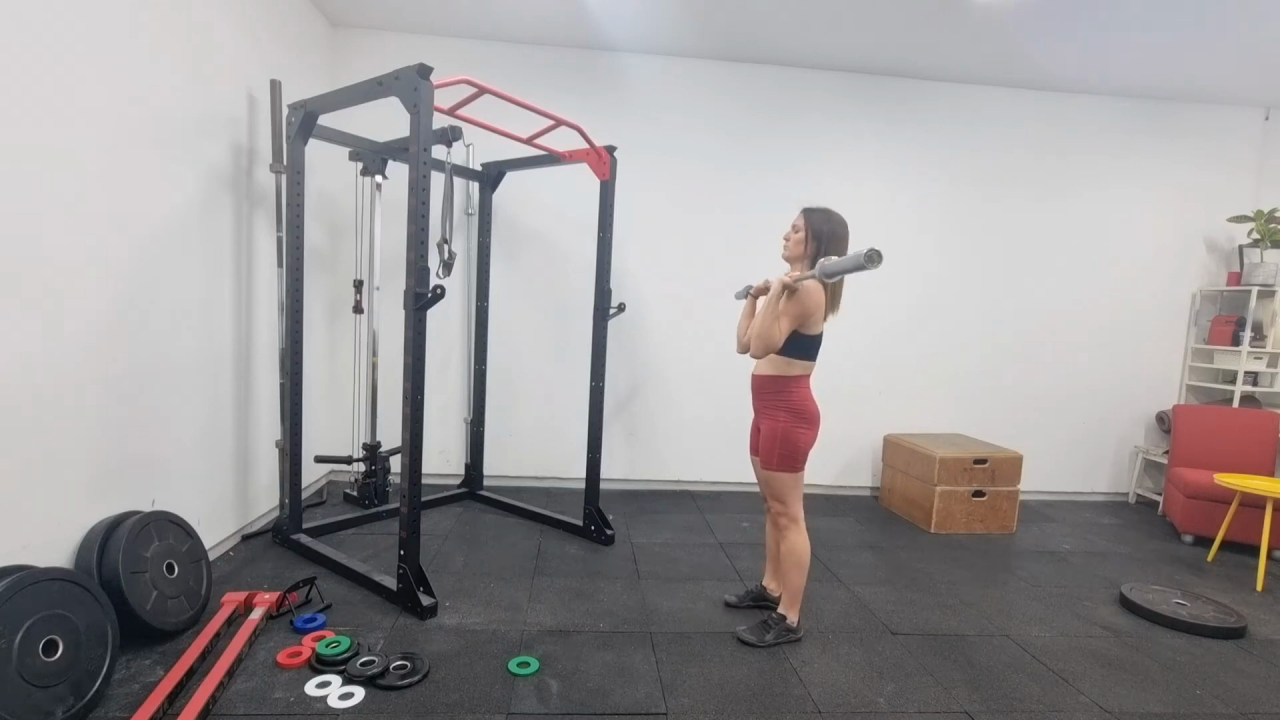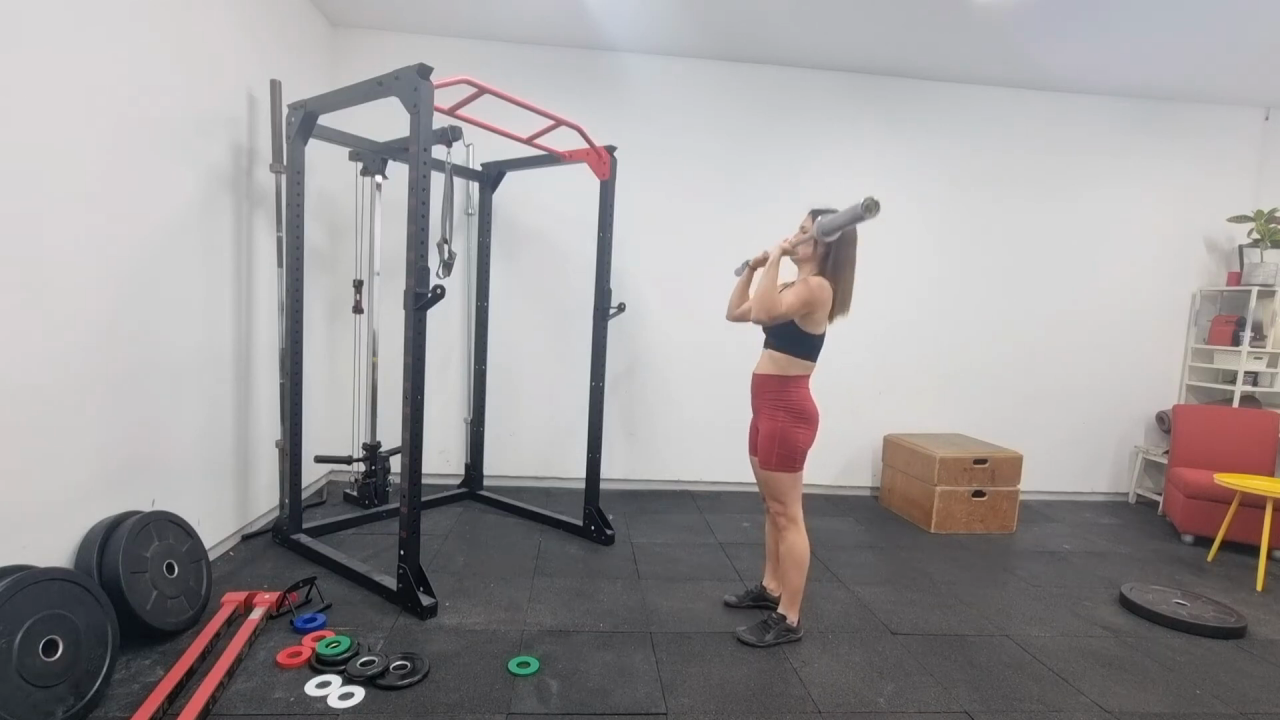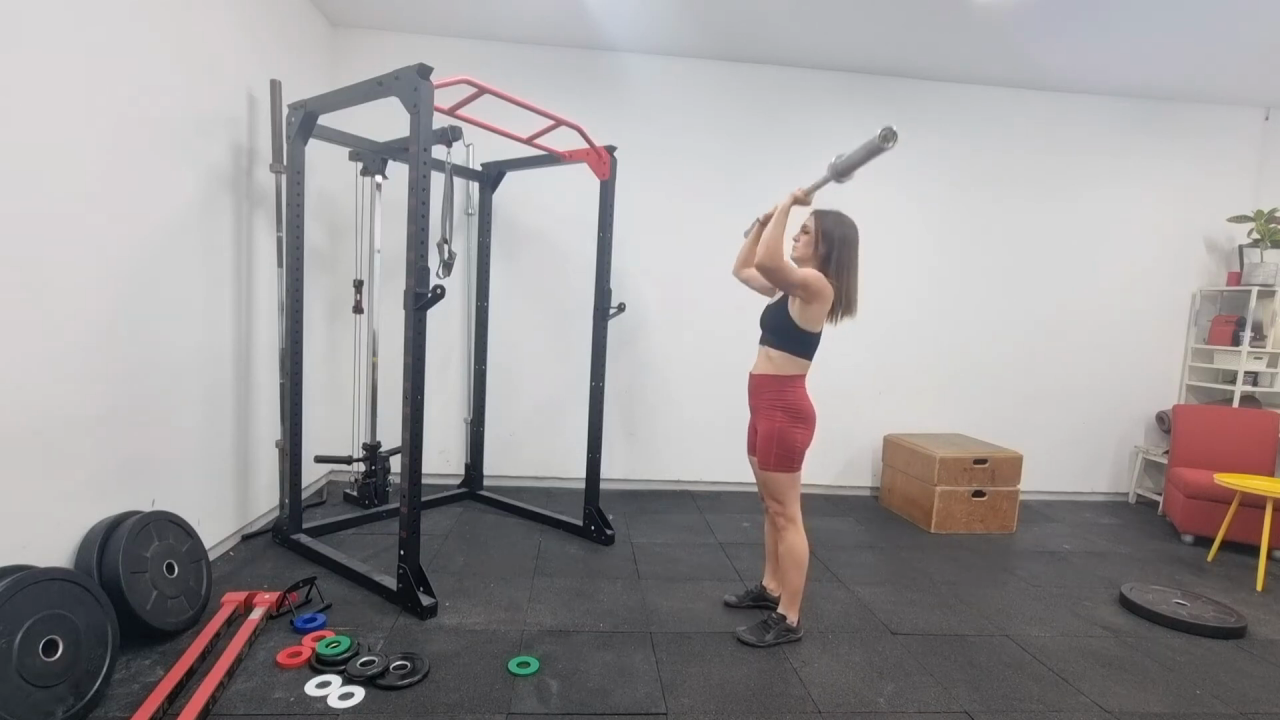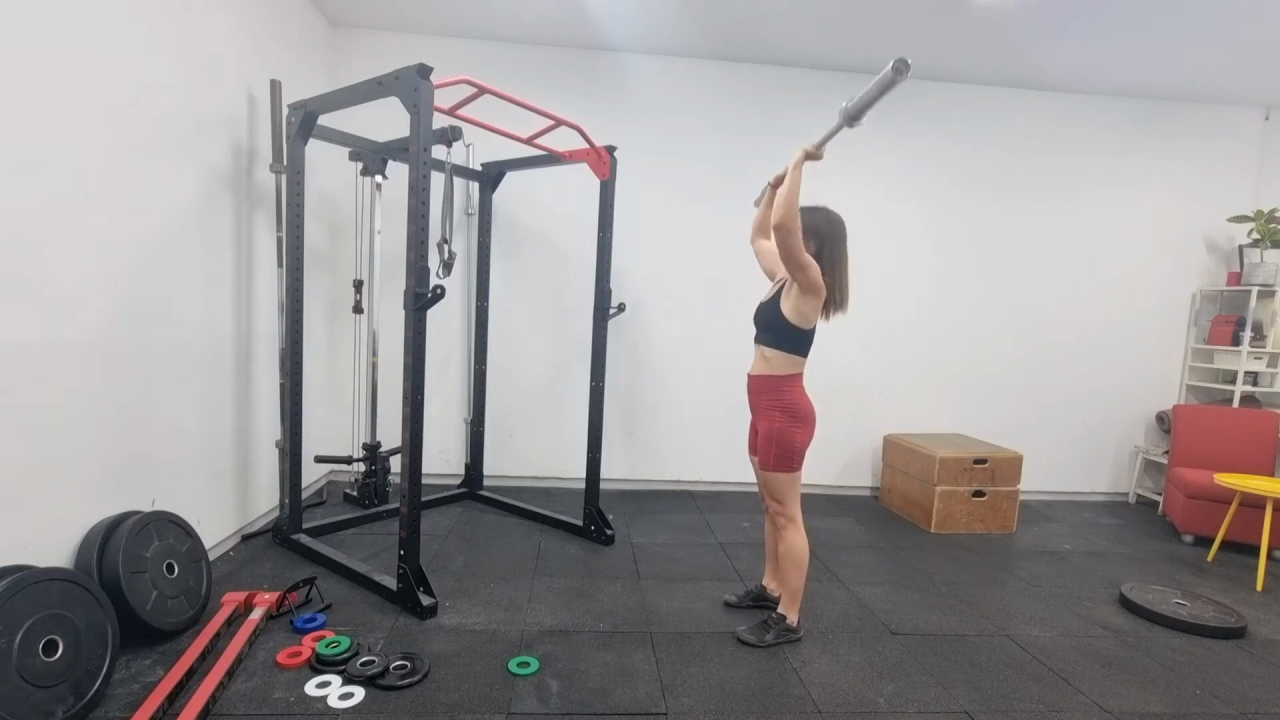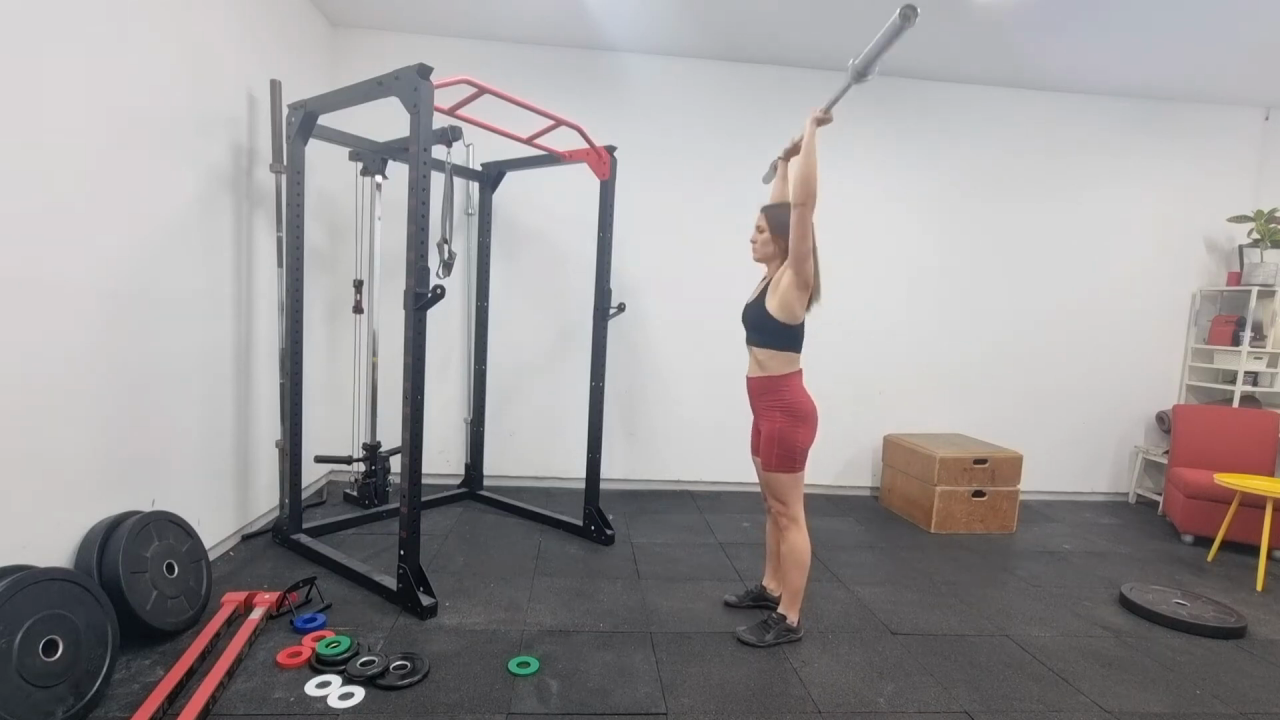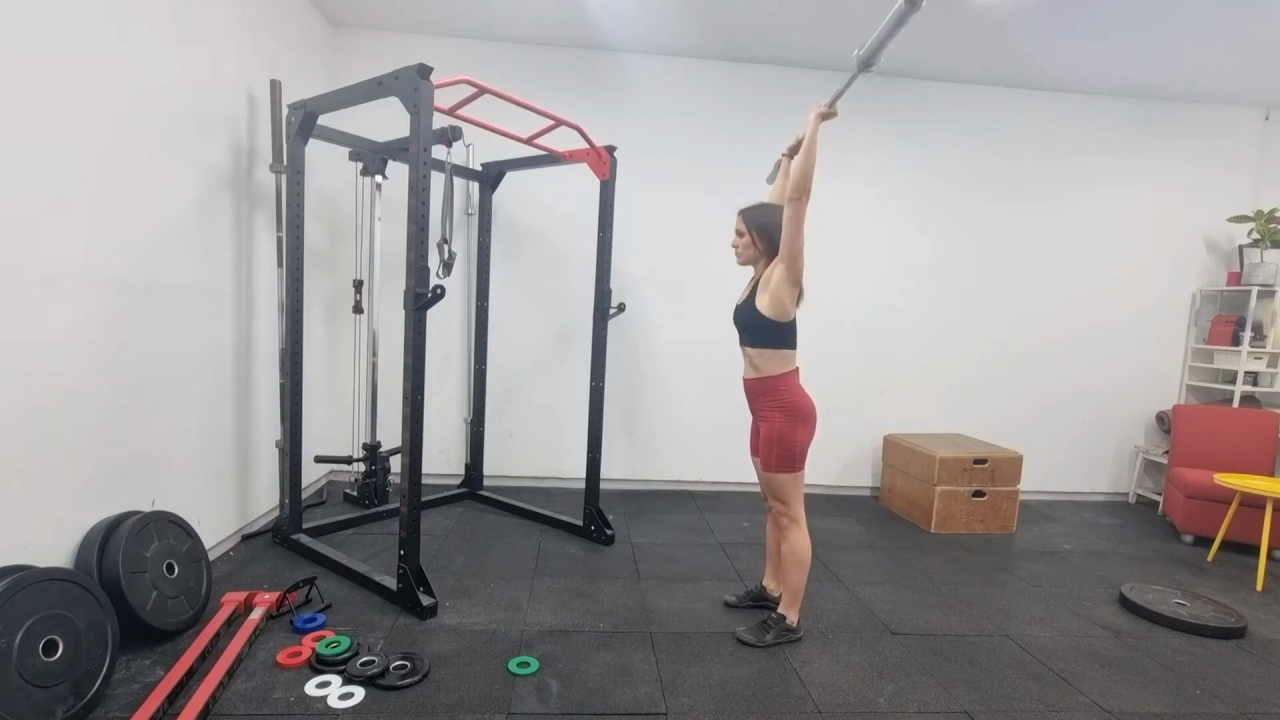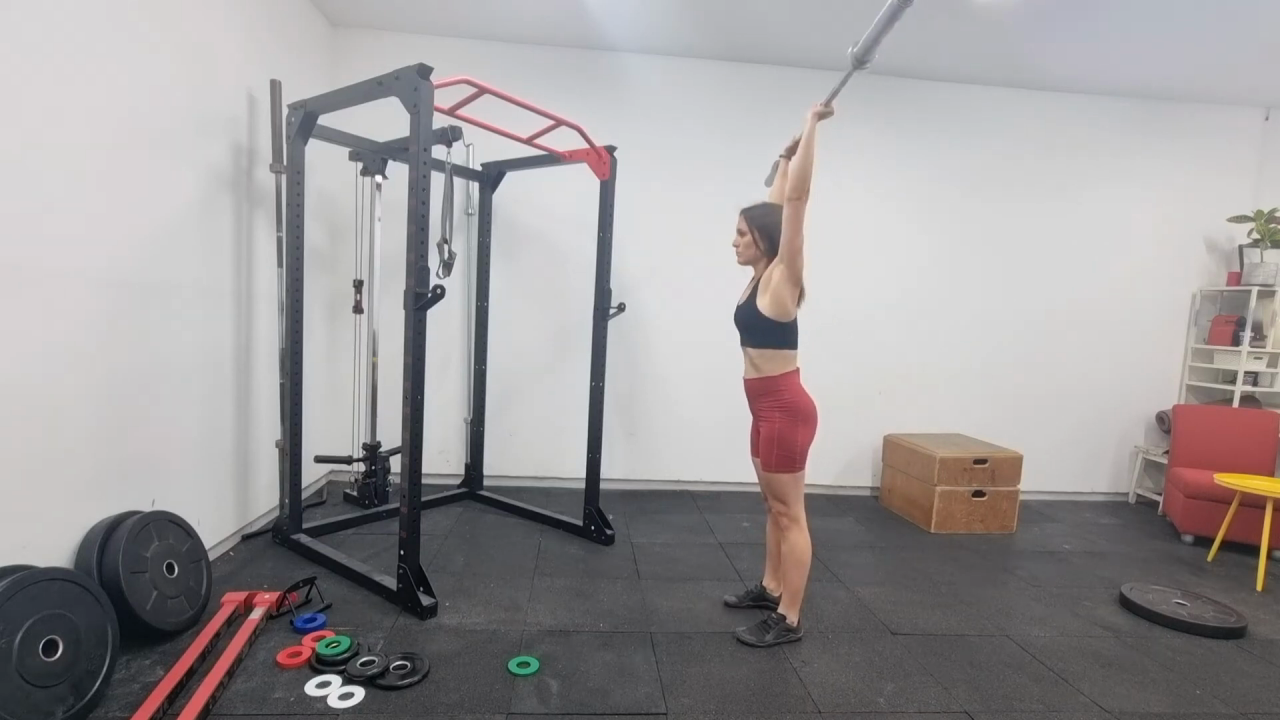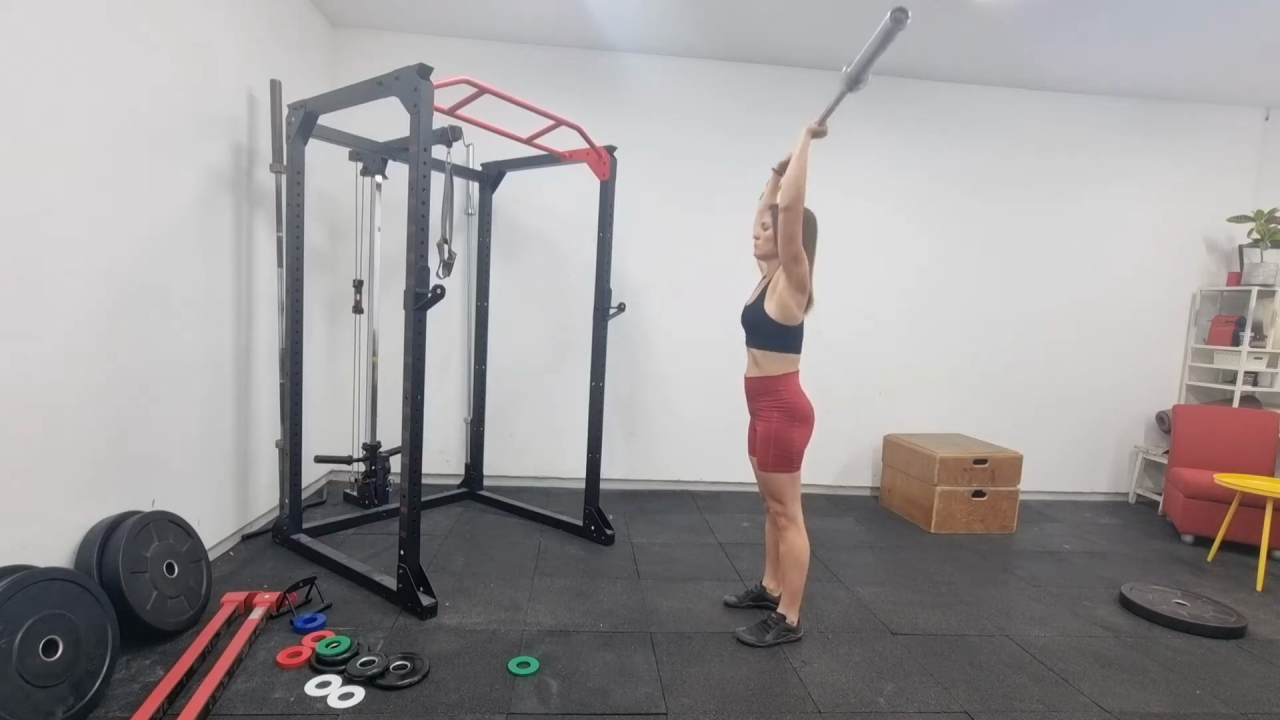
dt=0.3s
person 1, frame 1
left shoulder: (808, 290)
right shoulder: (790, 288)
left elbow: (762, 347)
right elbow: (744, 344)
left wrist: (774, 294)
right wrist: (755, 297)
left hip: (789, 410)
right hip: (769, 408)
left knee: (789, 515)
right knee: (774, 508)
left ankle: (788, 619)
right ankle: (771, 588)
person 1, frame 2
left shoulder: (816, 287)
right shoulder: (794, 286)
left elbow: (762, 312)
right elbow: (736, 311)
left wrist: (774, 262)
right wrist: (754, 269)
left hip: (787, 410)
right hip: (769, 407)
left knee: (787, 515)
right knee: (773, 508)
left ankle: (788, 619)
right ankle: (771, 587)
person 1, frame 3
left shoulder: (816, 286)
right shoulder: (791, 288)
left elbow: (767, 261)
right elbow: (743, 268)
left wrist: (786, 206)
right wrist: (765, 223)
left hip: (785, 408)
right hip: (766, 406)
left knee: (786, 514)
right knee: (772, 508)
left ankle: (788, 619)
right ankle: (770, 588)
person 1, frame 4
left shoulder: (810, 283)
right shoulder: (786, 280)
left elbow: (781, 225)
right elbow: (760, 234)
left wrist: (798, 165)
right wrist: (774, 187)
left hip: (784, 409)
right hip: (767, 408)
left knee: (787, 515)
right knee: (773, 508)
left ankle: (788, 619)
right ankle: (771, 587)
person 1, frame 5
left shoulder: (794, 279)
right shoulder: (773, 276)
left elbow: (803, 205)
right elbow: (779, 210)
left wrist: (811, 133)
right wrist: (784, 162)
left hip: (787, 410)
right hip: (768, 409)
left knee: (789, 514)
right knee: (774, 508)
left ankle: (788, 620)
right ankle: (771, 588)
person 1, frame 6
left shoulder: (782, 278)
right shoulder: (761, 276)
left elbow: (796, 201)
right elbow: (777, 204)
left wrist: (814, 128)
right wrist: (787, 159)
left hip: (784, 409)
right hip: (766, 409)
left knee: (789, 514)
right knee: (774, 509)
left ankle: (788, 619)
right ankle: (770, 588)
person 1, frame 7
left shoulder: (783, 276)
right shoulder: (761, 276)
left elbow: (796, 201)
right elbow: (777, 206)
left wrist: (811, 128)
right wrist: (786, 157)
left hip: (785, 409)
right hip: (767, 409)
left knee: (790, 514)
right knee: (774, 508)
left ankle: (788, 620)
right ankle: (771, 589)
person 1, frame 8
left shoulder: (792, 280)
right shoulder: (772, 275)
left elbow: (791, 211)
right elbow: (774, 213)
left wrist: (804, 144)
right wrist: (777, 173)
left hip: (783, 409)
right hip: (766, 407)
left knee: (788, 513)
right knee: (773, 507)
left ankle: (789, 619)
right ankle: (771, 588)
